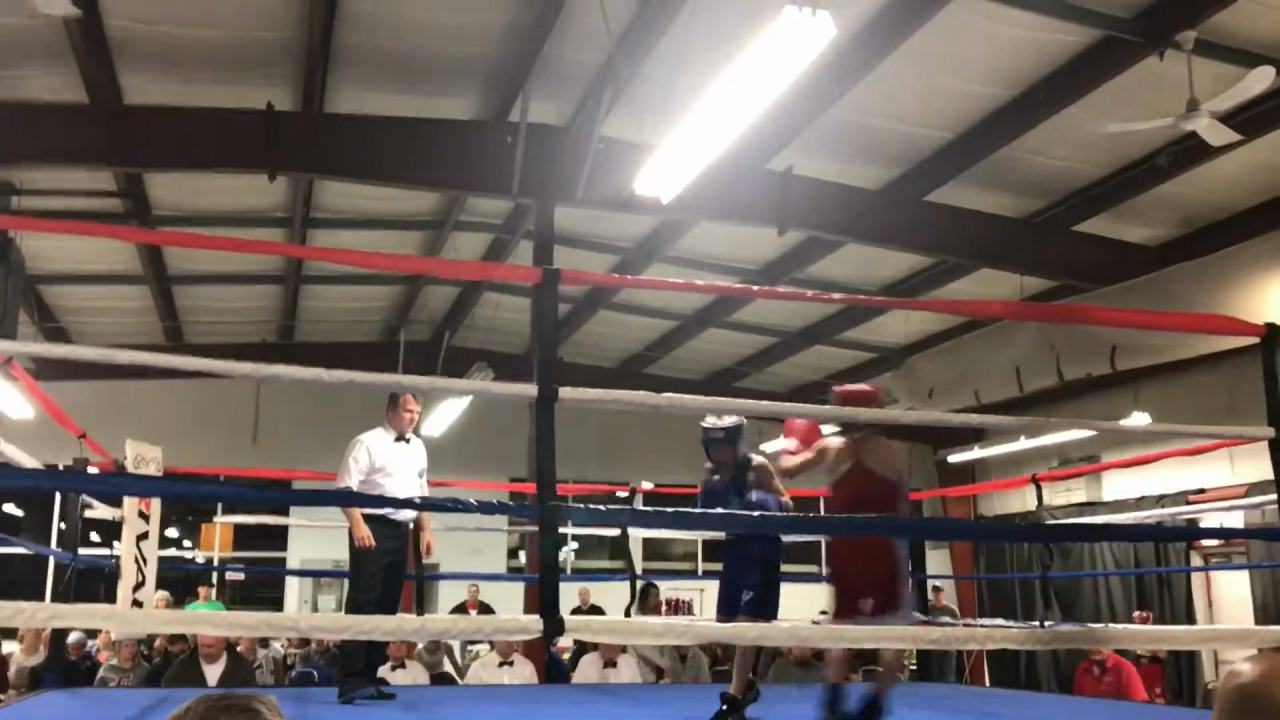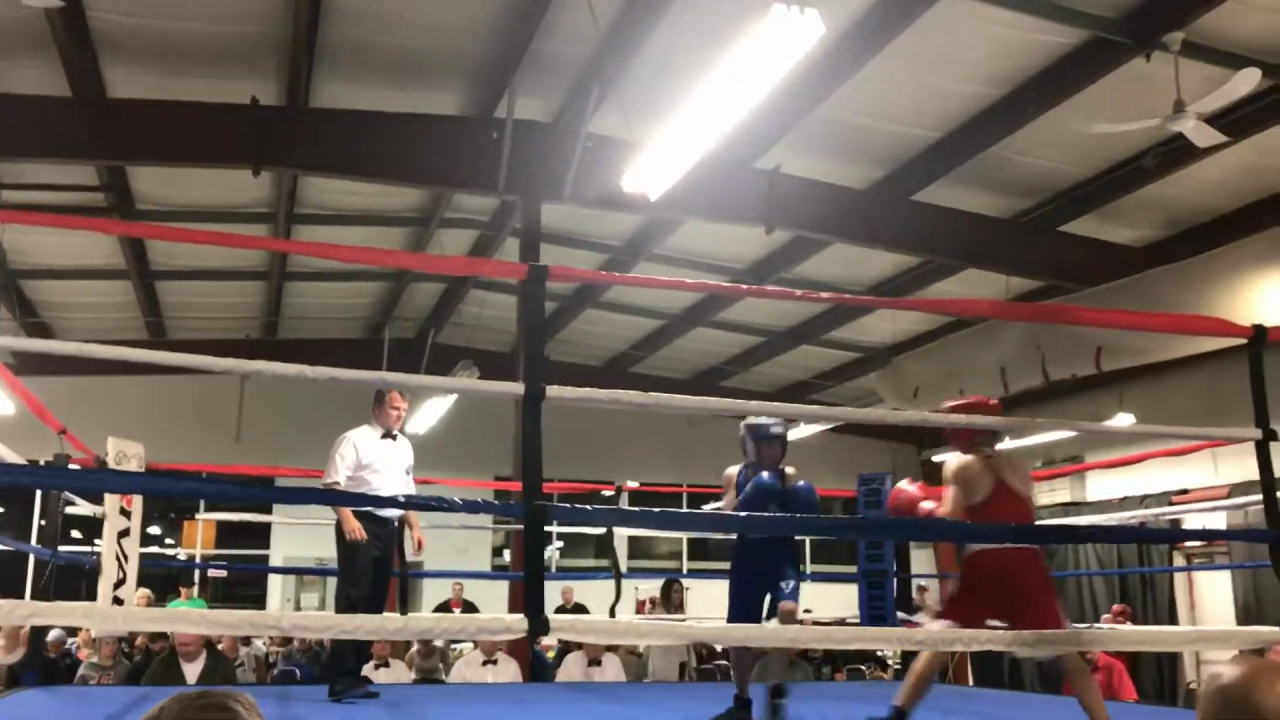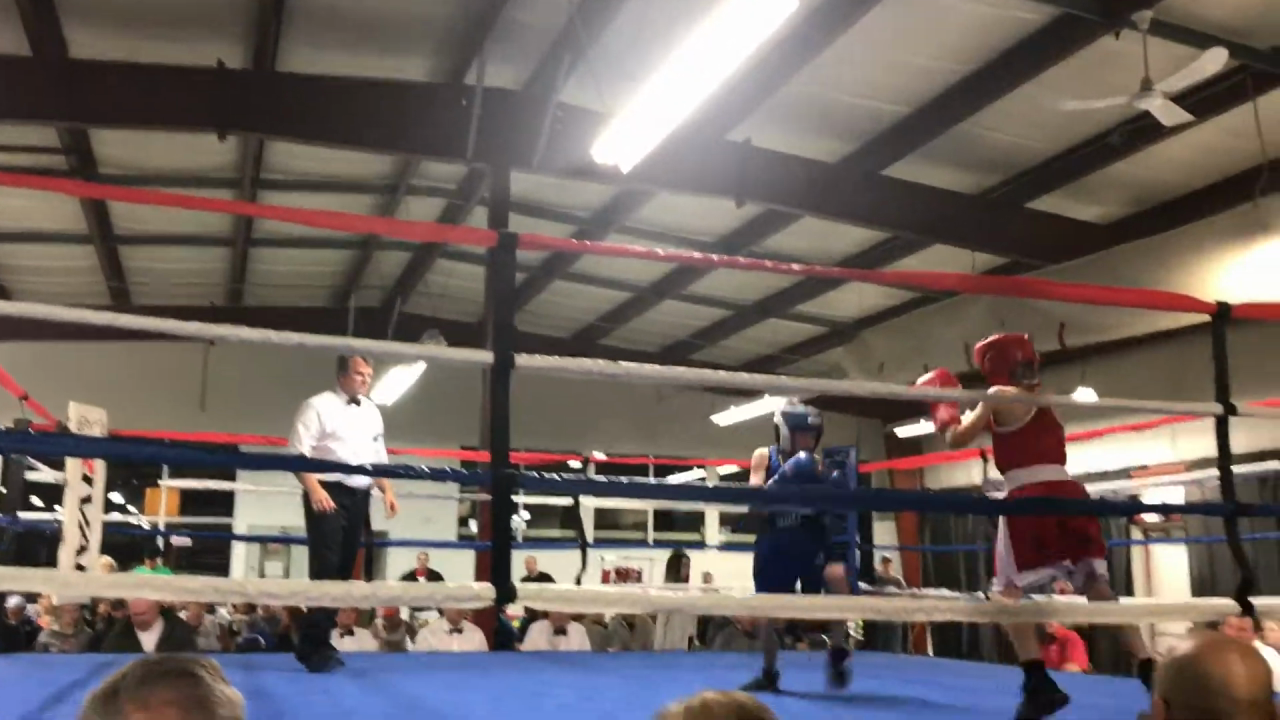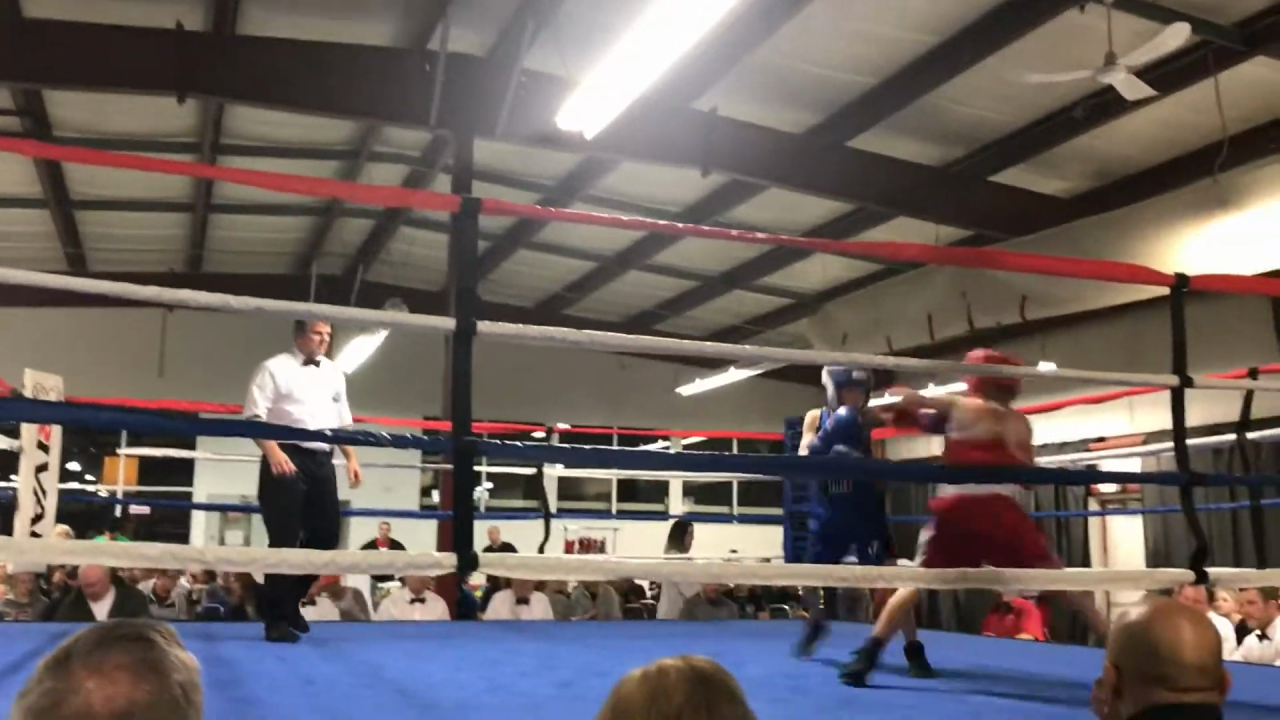
dt=0.3s
person 1, frame 1
left shoulder: (831, 446)
right shoulder: (892, 452)
left elbow: (786, 469)
right elbow: (901, 509)
left wrist: (794, 445)
left hip: (843, 542)
right hip: (880, 543)
left knee: (844, 626)
person 1, frame 2
left shoulder: (961, 466)
right shoulder: (1017, 469)
left elbow: (950, 518)
left wrist: (921, 506)
left hip: (984, 560)
right hip: (1026, 558)
right knee: (1064, 650)
person 1, frame 3
left shoulder: (999, 396)
left elbow: (956, 439)
left wrist: (941, 408)
left hip: (1028, 496)
right hip: (1068, 493)
left knee: (1010, 591)
right knee: (1098, 589)
left ankle: (1039, 686)
right ankle: (1149, 669)
person 1, frame 4
left shoulder: (956, 404)
right shoulder: (1013, 420)
right elbow: (1025, 465)
left hip: (951, 503)
right hip: (996, 505)
left knee: (916, 584)
left ankle: (867, 657)
person 2, frame 1
left shoulder: (418, 448)
right shoulder: (368, 442)
right elbow: (346, 487)
left wrist: (425, 530)
right wrist: (357, 524)
left hip: (400, 532)
right hip: (372, 529)
left knee: (387, 606)
right knee: (362, 600)
left ankle: (368, 678)
right ankle: (352, 679)
person 2, frame 2
left shoulder: (405, 446)
right shoulder: (355, 439)
right elbow: (333, 483)
left wrist: (414, 527)
right wrist: (347, 519)
left hip: (388, 529)
right hip: (359, 526)
left knee: (374, 604)
right knee: (352, 599)
left ankle: (351, 676)
right ankle: (342, 678)
person 2, frame 3
left shoulder: (372, 412)
right shoulder: (318, 406)
left elbow: (377, 459)
right elbow: (298, 453)
left wrist: (387, 491)
right wrist: (314, 489)
left hip: (357, 498)
right hip: (328, 495)
left knee: (342, 572)
right knee: (326, 569)
left ankle: (311, 645)
right ankle: (317, 647)
person 2, frame 4
left shoulder: (333, 373)
right shoulder: (275, 368)
left elbow: (342, 421)
right elbow: (255, 414)
left wrist: (351, 458)
right wrist: (272, 451)
left hip: (322, 461)
right hip: (287, 461)
left knee: (325, 536)
right knee: (284, 540)
left ankle: (288, 603)
right ankle: (278, 620)
person 3, frame 1
left shoulder: (757, 467)
right shoulder: (711, 473)
left elbow: (784, 501)
right elbow: (707, 511)
left wrist: (775, 509)
right wrist: (708, 499)
left hip: (761, 549)
right hip: (734, 550)
left knee: (746, 622)
right knee: (726, 622)
right ankle: (746, 684)
person 3, frame 2
left shoulder: (788, 476)
right shoulder: (734, 476)
left elbow: (799, 517)
left wrist: (801, 505)
right wrist: (748, 500)
left hip: (782, 556)
right hip: (746, 558)
left knee: (787, 611)
person 3, frame 3
left shoulder: (812, 461)
right shoulder: (763, 457)
right wrist: (782, 480)
left hip: (810, 538)
right hip: (774, 541)
left knee: (838, 576)
left ankle: (839, 650)
right ankle: (769, 673)
person 3, frame 4
right shoulder: (816, 418)
right wrist: (824, 440)
left hip: (867, 506)
right hip: (831, 508)
left ankle: (914, 649)
right ankle: (817, 621)
